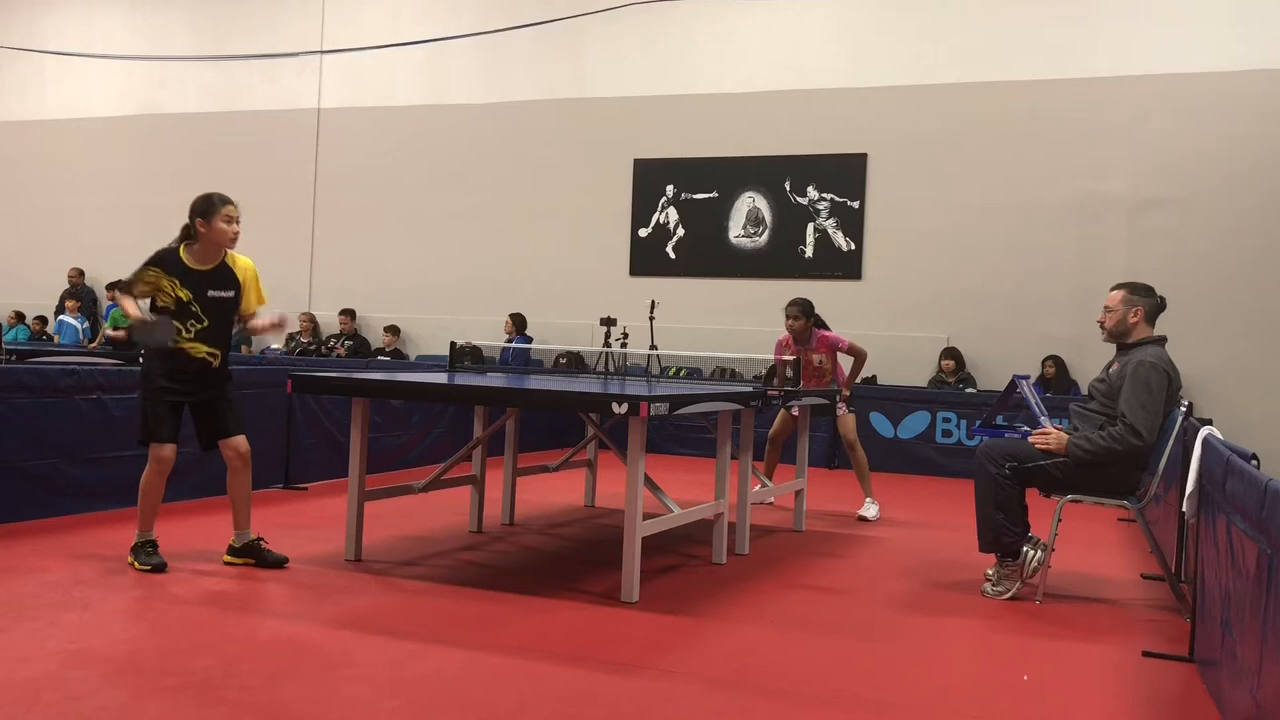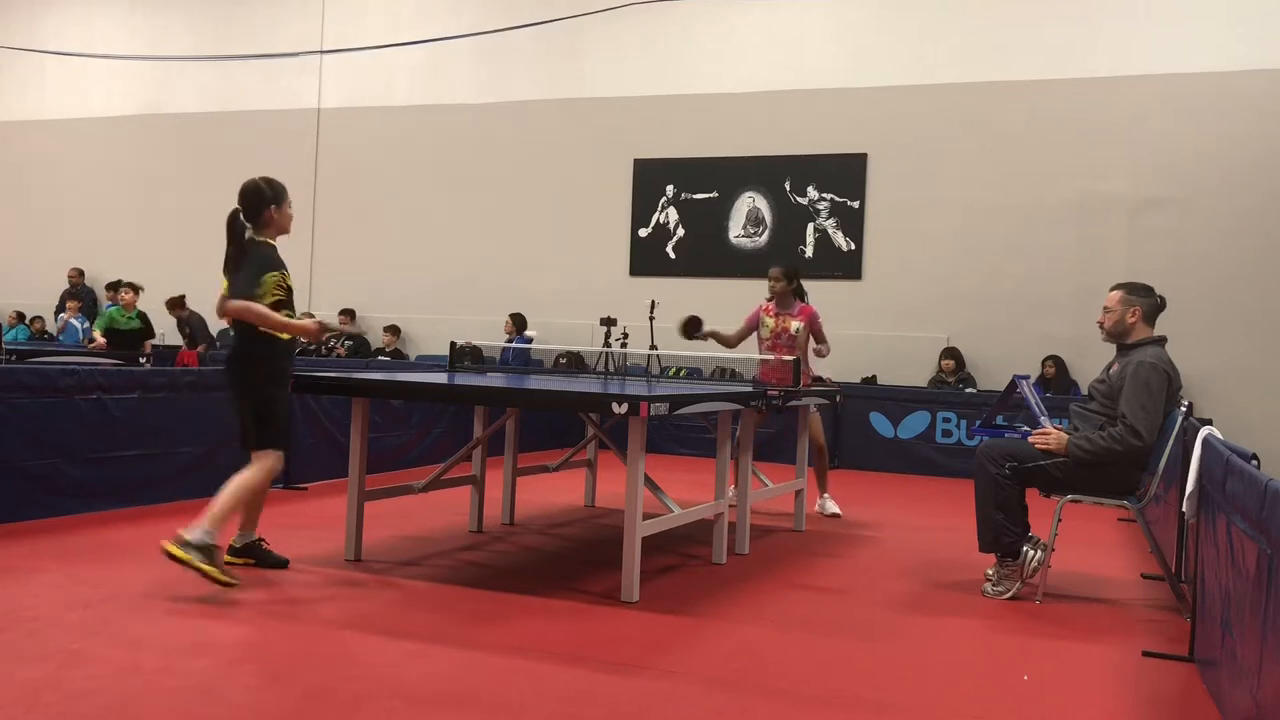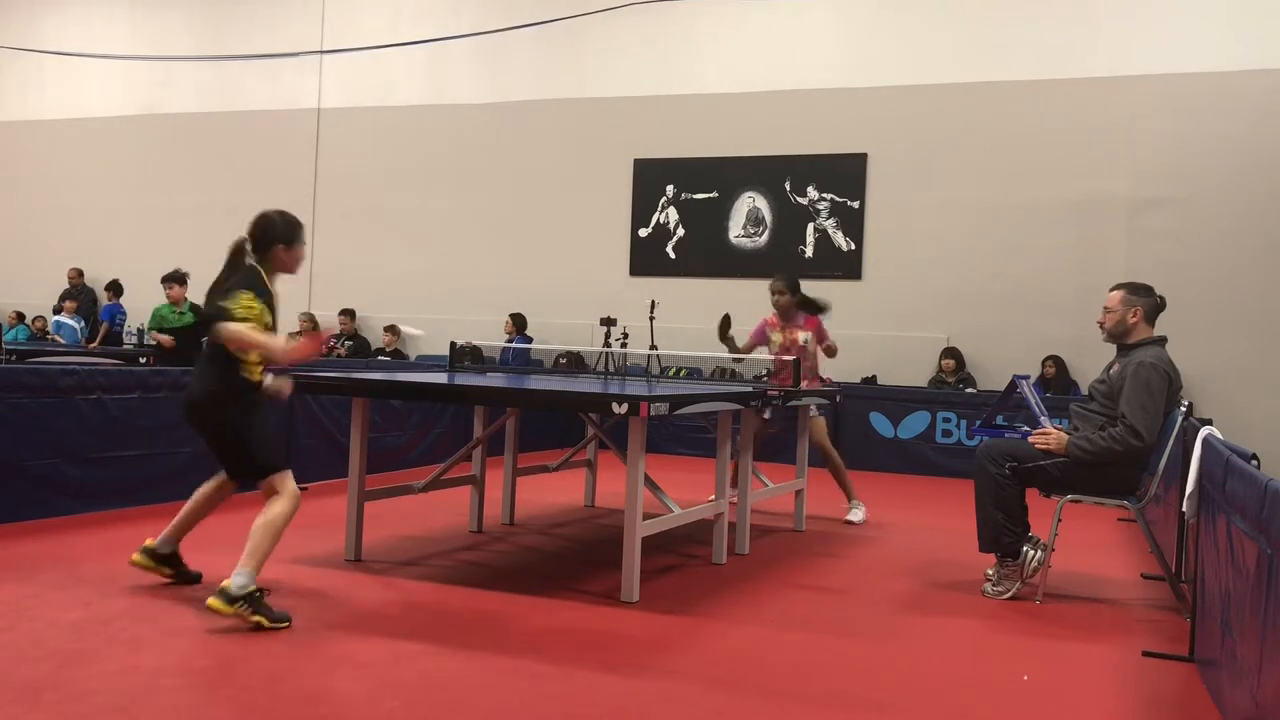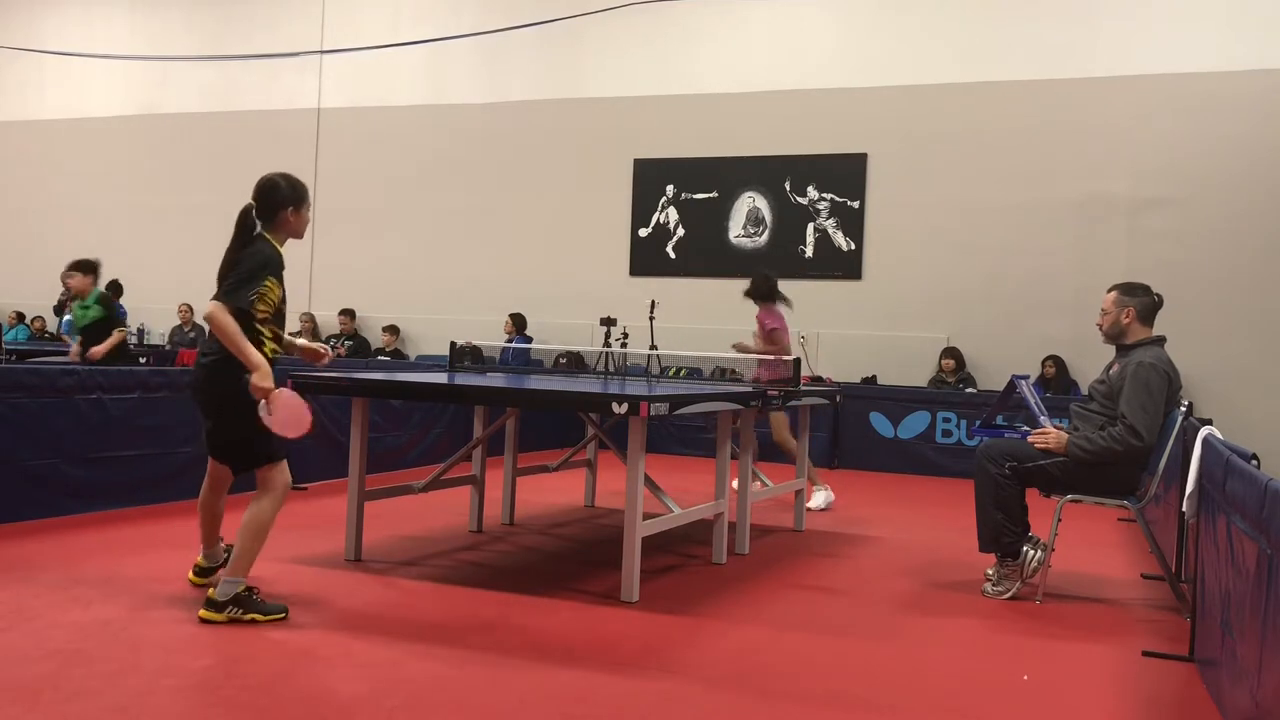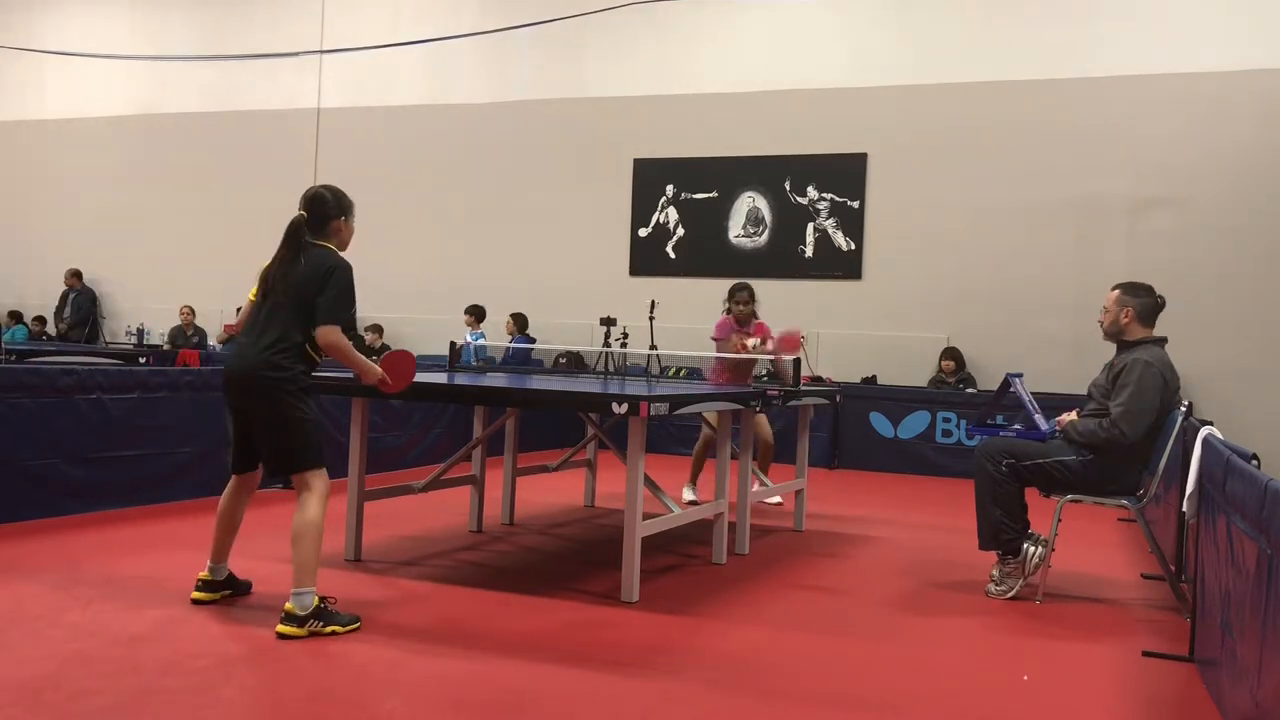
dt=1s
person 1, frame 1
left shoulder: (241, 269)
right shoulder: (165, 261)
left elbow: (248, 318)
right elbow: (124, 294)
left wrist: (266, 324)
right wrist: (136, 316)
left hip: (212, 379)
right hip: (163, 375)
left knee: (239, 452)
right knee: (163, 456)
left ankle: (243, 542)
right ankle: (143, 541)
person 1, frame 2
left shoulder: (251, 248)
right shoulder: (259, 254)
right elbow: (231, 306)
right wrist: (295, 326)
left hip: (259, 366)
right hip: (258, 368)
left knee: (266, 456)
right knee: (266, 461)
left ankle: (246, 541)
right ankle: (196, 540)
person 1, frame 3
left shoulder: (259, 283)
right shoulder: (245, 283)
right elbow: (228, 332)
left wrist: (264, 379)
right wrist: (270, 345)
left hip: (228, 399)
right hip: (225, 402)
left knee: (233, 479)
right knee: (285, 491)
left ankle: (161, 549)
right ankle: (238, 590)
person 1, frame 4
left shoulder: (260, 252)
right shoulder: (262, 257)
right elbow: (216, 312)
left wrist: (297, 347)
right wrist: (257, 365)
left hip: (221, 379)
right hip: (231, 382)
left knee: (221, 472)
right knee: (275, 482)
left ankle: (210, 559)
right ankle: (227, 595)
person 1, frame 5
left shoulder: (282, 260)
right shoulder: (334, 267)
left elbow: (245, 321)
right elbow: (327, 337)
right wrist: (366, 369)
left hip: (240, 373)
right hip: (278, 382)
left knee: (245, 475)
right knee: (313, 485)
left ankle: (214, 577)
right ankle: (302, 608)
person 2, frame 1
left shoulder: (1147, 364)
right shoulder: (1130, 356)
left elbow: (1133, 437)
left wrist: (1070, 445)
right wrist: (1067, 433)
left hip: (1109, 468)
right hip: (1094, 455)
left knee: (994, 455)
right knee: (996, 452)
left ankle: (1013, 552)
right ankle: (1019, 546)
person 2, frame 2
left shoulder: (1147, 365)
right shoulder: (1131, 356)
left elbow: (1133, 438)
left wrist: (1070, 445)
right wrist: (1067, 433)
left hip: (1109, 468)
right hip: (1095, 456)
left knee: (994, 455)
right knee: (997, 452)
left ankle: (1013, 554)
right ankle: (1020, 545)
person 2, frame 3
left shoulder: (1147, 365)
right shoulder: (1131, 356)
left elbow: (1133, 438)
left wrist: (1070, 445)
right wrist: (1067, 434)
left hip: (1109, 469)
right hip: (1094, 457)
left knee: (994, 454)
right knee: (997, 452)
left ankle: (1013, 554)
right ankle: (1020, 545)
person 2, frame 4
left shoulder: (1146, 365)
right shoulder: (1131, 357)
left elbow: (1133, 438)
left wrist: (1070, 444)
right wrist: (1069, 433)
left hip: (1107, 469)
right hip: (1094, 456)
left knee: (994, 455)
right knee: (998, 451)
left ankle: (1013, 554)
right ankle: (1019, 545)
person 2, frame 5
left shoulder: (1144, 364)
right shoulder: (1133, 356)
left elbow: (1120, 431)
left wrist: (1072, 427)
right wrist: (1076, 419)
left hip: (1106, 466)
right hip: (1095, 454)
left knee: (993, 453)
right knee: (997, 450)
left ankle: (1014, 551)
right ankle: (1020, 543)
person 3, frame 1
left shoulder: (827, 339)
right shoulder: (783, 344)
left elbow: (861, 354)
left wrist: (847, 386)
left knee: (850, 440)
right knee: (774, 436)
left ankle: (870, 501)
person 3, frame 2
left shoulder: (808, 313)
right shoulder: (761, 312)
left elbow: (824, 343)
right elbow: (733, 342)
left wrist: (823, 350)
right wrist: (711, 334)
left hip: (799, 385)
left knee: (818, 443)
left ankle: (824, 497)
right ankle: (738, 489)
person 3, frame 3
left shoulder: (813, 322)
right shoulder: (767, 325)
left elbow: (831, 351)
right elbow: (742, 353)
left wrist: (829, 348)
right wrist: (729, 343)
left knee: (823, 445)
left ankle: (855, 503)
right ankle: (732, 488)
person 3, frame 4
left shoulder: (766, 316)
right shoulder: (769, 314)
left elbow: (784, 350)
left wrist: (752, 349)
right hip: (769, 381)
left knee: (782, 438)
left ankle: (820, 488)
person 3, frame 5
left shoulder: (762, 330)
right shoulder: (724, 325)
right elbow: (726, 359)
right wrist: (758, 352)
left knee: (767, 440)
right knee: (708, 436)
left ankle: (762, 486)
right ankle: (690, 486)
